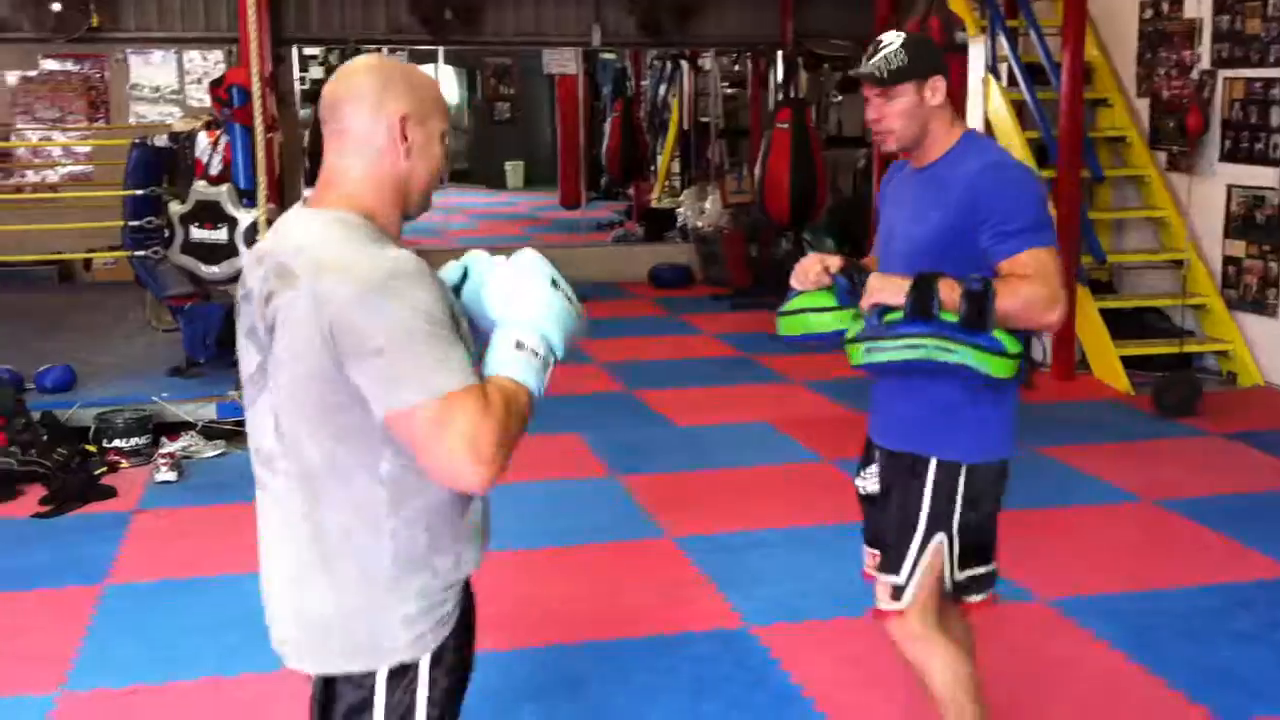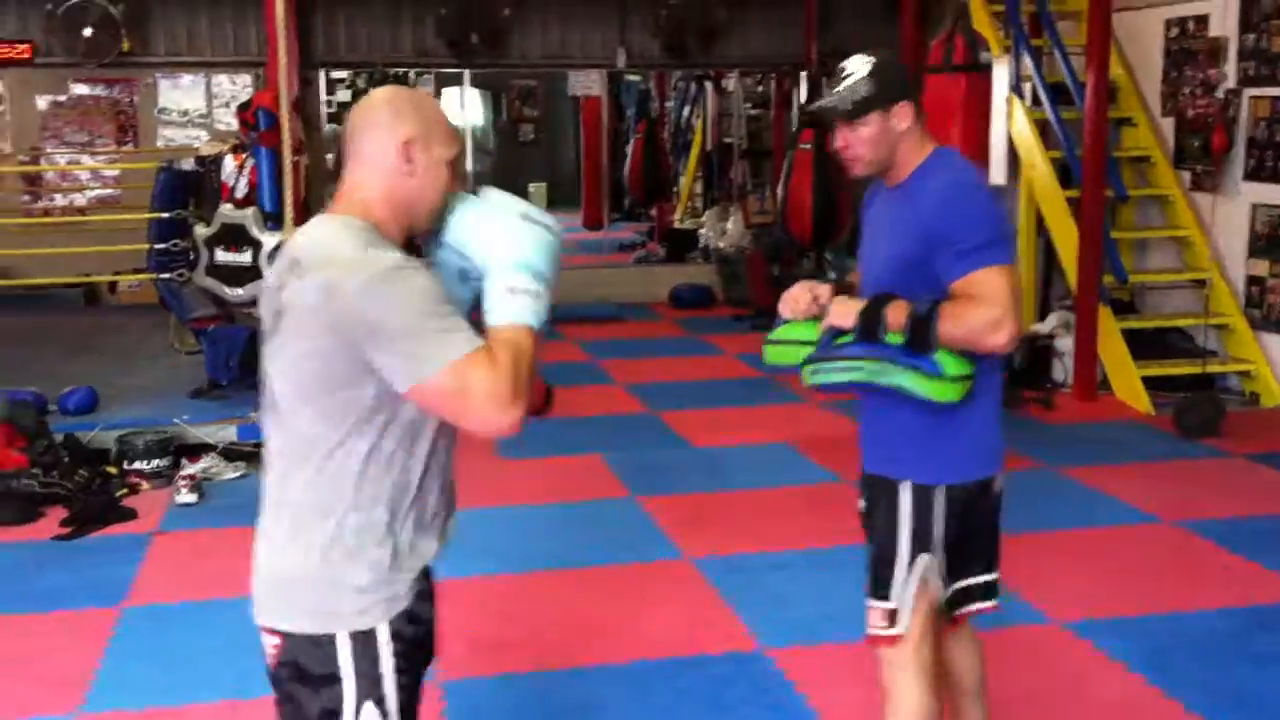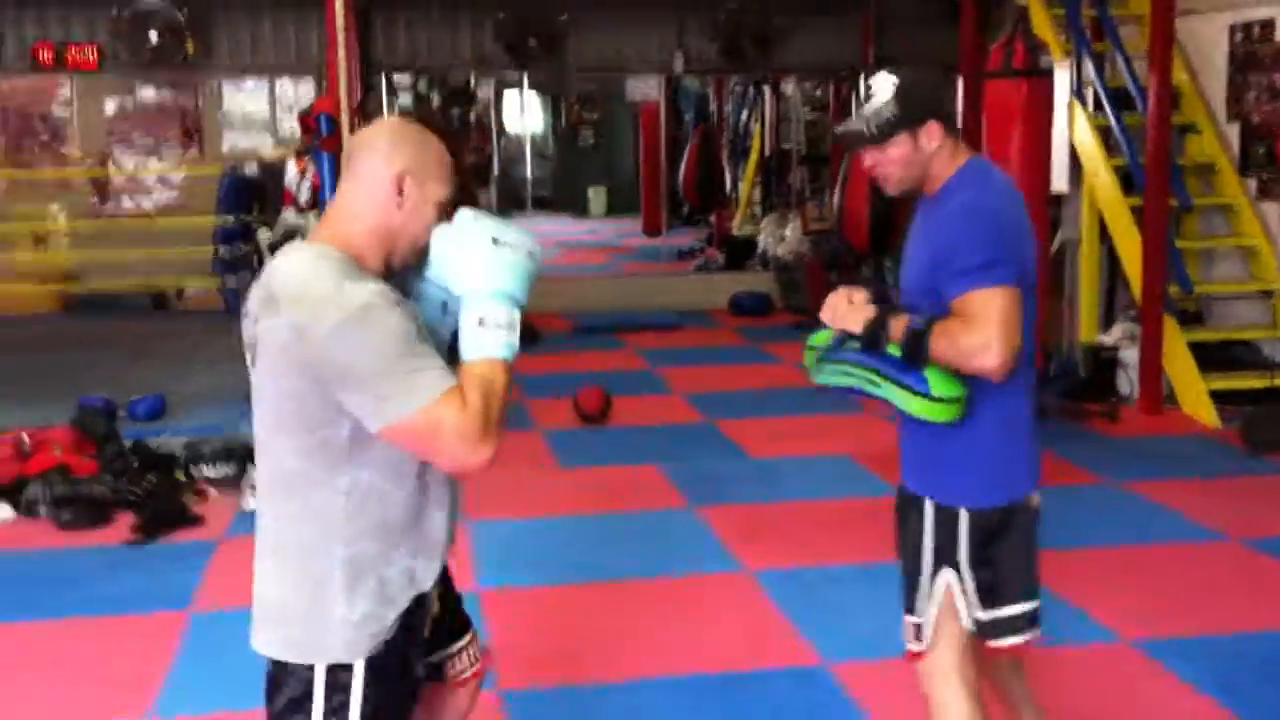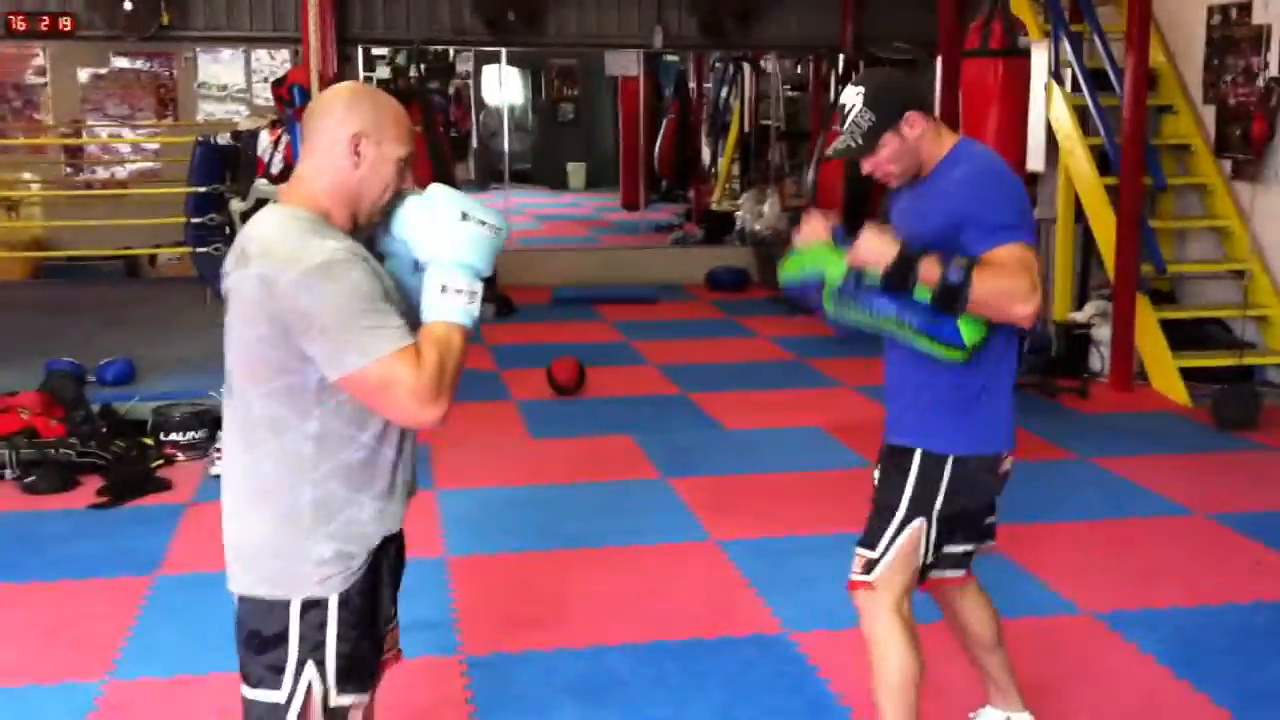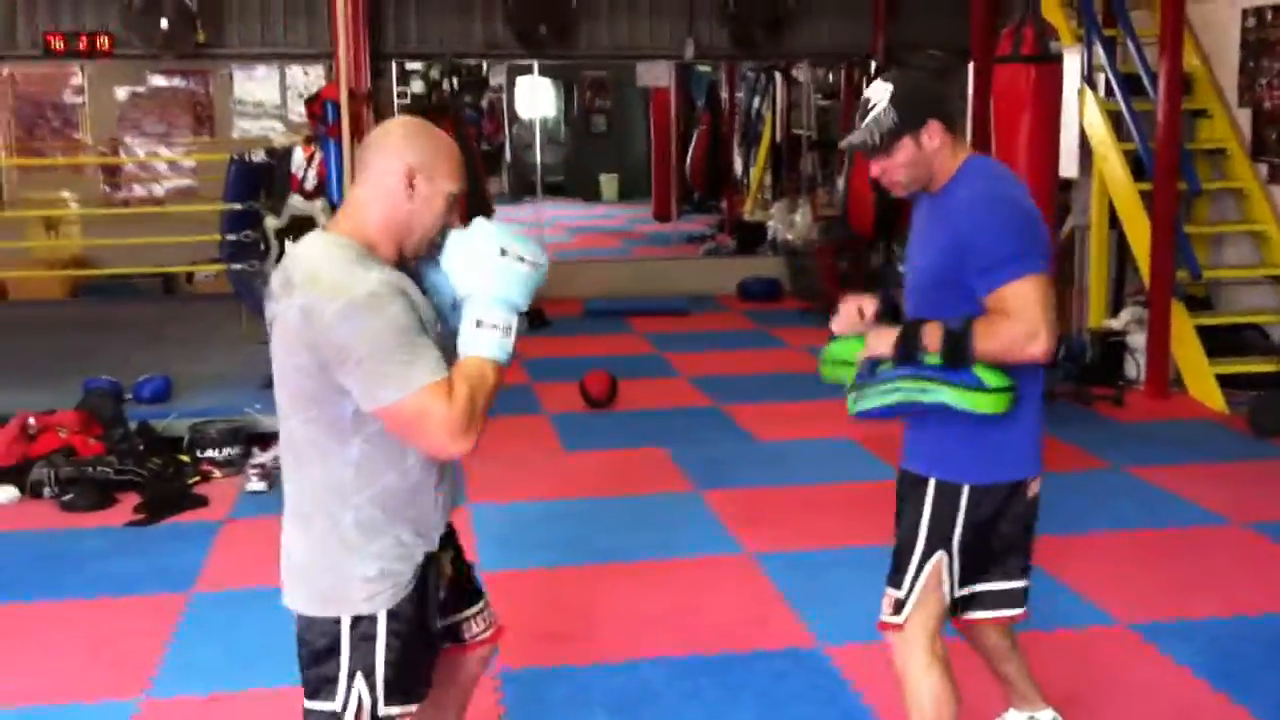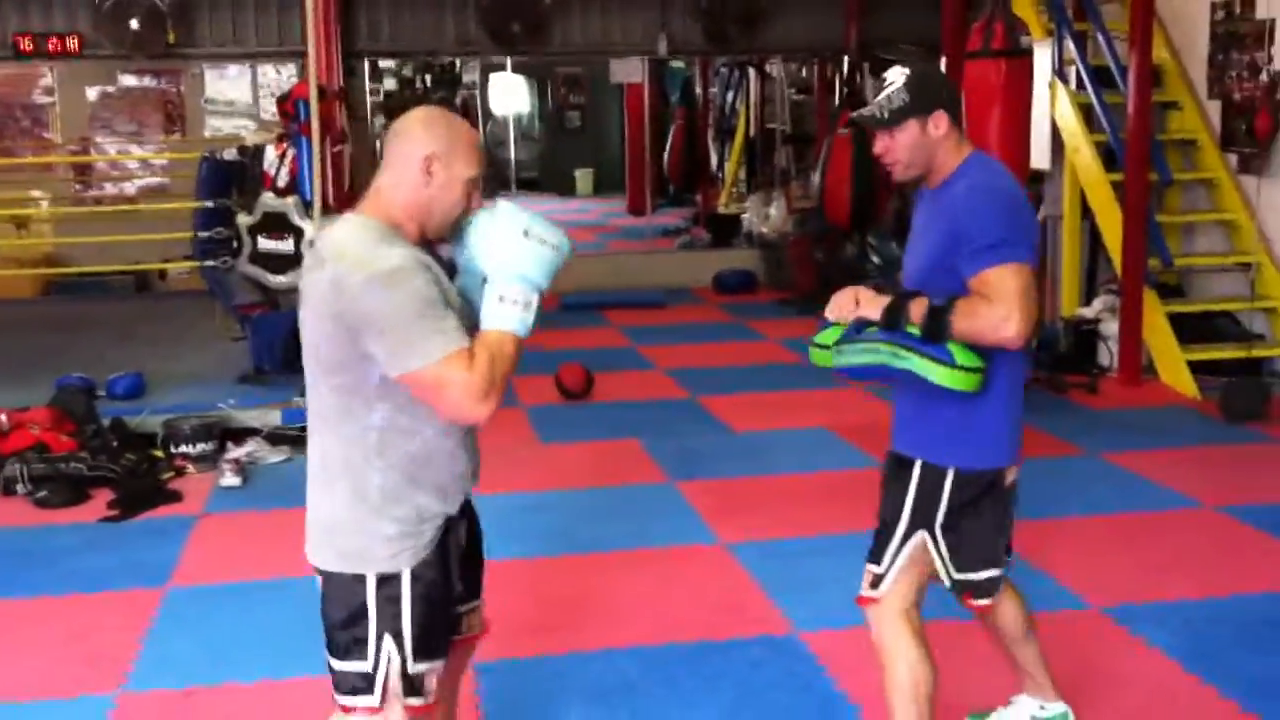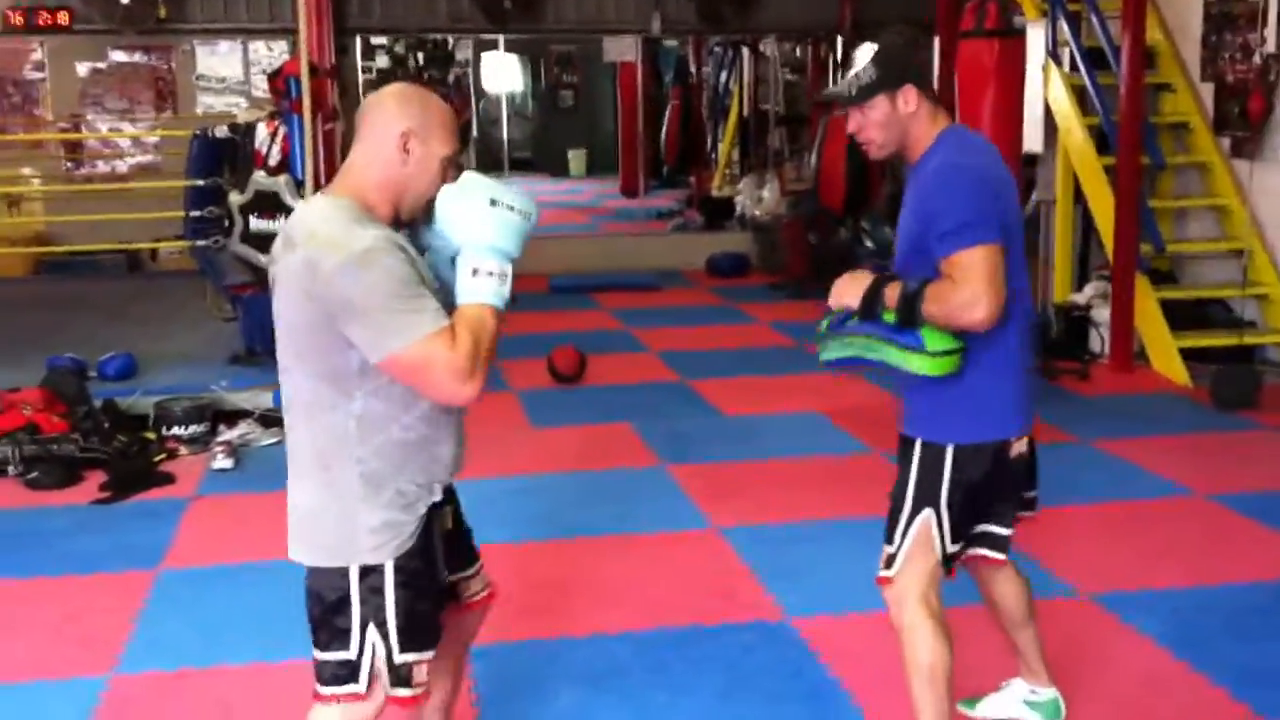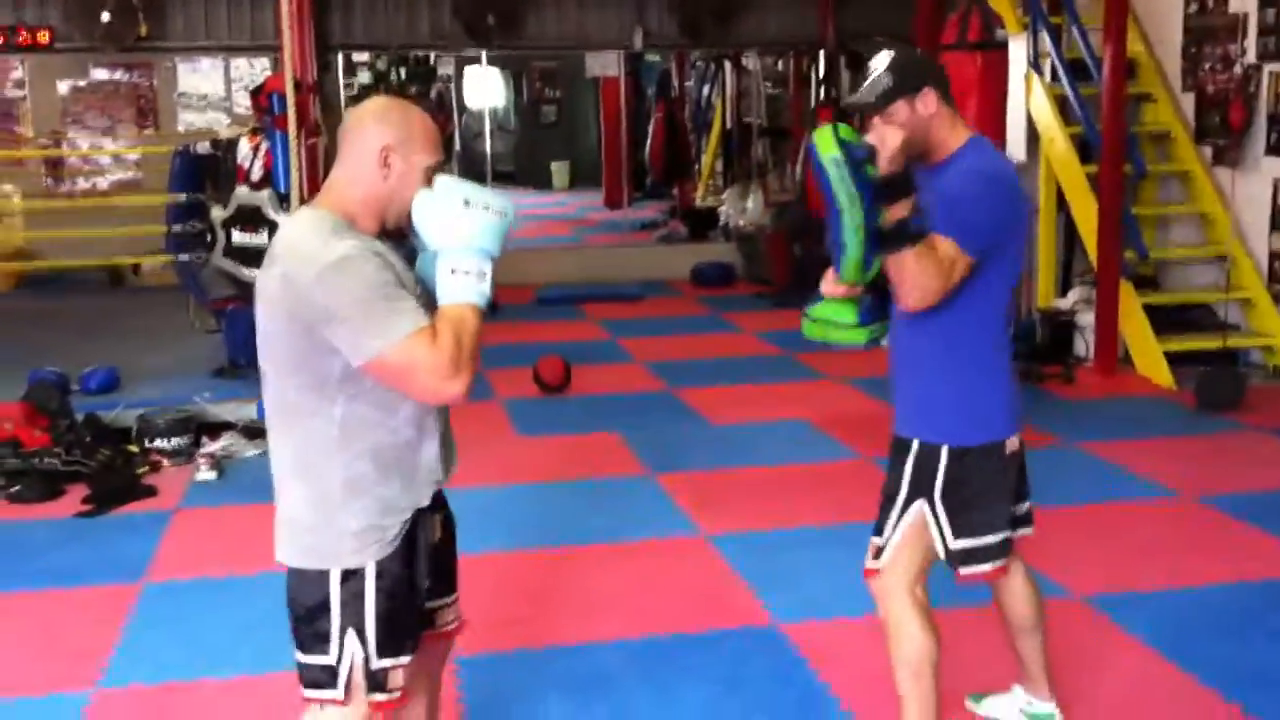
dt=0.4s
person 1, frame 1
left shoulder: (994, 180)
right shoulder: (897, 179)
left elbow: (1045, 302)
left wrist: (925, 293)
right wrist: (839, 270)
left hip: (953, 438)
right hip: (896, 425)
left knee: (907, 617)
right knee: (939, 603)
person 1, frame 2
left shoulder: (956, 197)
right shoulder: (883, 193)
left elbow: (996, 324)
left wrist: (878, 315)
right wrist: (830, 296)
left hip: (936, 453)
right hip: (907, 446)
left knee: (900, 640)
right knee: (942, 618)
person 1, frame 3
left shoulder: (972, 213)
right shoulder: (949, 198)
left elbow: (989, 348)
left wrist: (883, 324)
right wrist: (872, 305)
left hip: (966, 471)
right hip: (958, 461)
left knee: (941, 658)
right knee: (983, 625)
person 1, frame 4
left shoulder: (981, 182)
right shoulder: (913, 187)
left elbow: (1020, 299)
left wrist: (910, 260)
right wrist: (834, 247)
left hip: (951, 428)
right hip: (927, 420)
left knee: (880, 594)
right knee: (942, 574)
person 1, frame 5
left shoulder: (988, 206)
right shoulder: (940, 198)
left elbow: (1030, 334)
left wrist: (910, 340)
right wrist: (881, 311)
left hip: (971, 453)
right hip: (956, 446)
left knee: (912, 631)
right knee: (967, 603)
person 1, frame 6
left shoulder: (983, 198)
right shoulder: (938, 191)
left elbow: (1007, 318)
left wrist: (897, 309)
right wrist: (876, 301)
left hip: (953, 438)
right hip: (950, 428)
left knee: (888, 603)
right knee: (978, 576)
person 1, frame 7
left shoulder: (953, 176)
right shoulder: (950, 160)
left elbow: (976, 304)
left wrist: (883, 293)
right wrist: (883, 283)
left hip: (958, 414)
right hip: (988, 406)
left knee: (910, 587)
right knee: (982, 551)
person 1, frame 8
left shoulder: (980, 181)
right shoulder: (935, 172)
left elbow: (921, 289)
right elbow: (922, 272)
left wrist: (891, 187)
right wrist: (856, 277)
left hip: (951, 418)
right hip: (976, 409)
left knee: (894, 580)
right knee: (995, 557)
person 2, frame 1
left shoulder: (288, 248)
right shoulder: (377, 279)
right elbow: (472, 457)
left wrist: (450, 316)
right wrist: (529, 336)
left hip: (336, 579)
right hip: (380, 607)
person 2, frame 2
left shoulder: (321, 252)
right shoulder: (374, 278)
right elbow: (495, 406)
right wrist: (518, 276)
left hip: (362, 568)
right hip: (348, 587)
person 2, frame 3
left shoulder: (312, 277)
right shoulder: (347, 310)
left elbow: (402, 382)
right elbow: (469, 442)
left wrist: (448, 298)
right wrist: (492, 304)
right hip: (342, 612)
person 2, frame 4
left shoulder: (283, 235)
right shoulder: (315, 264)
left elbow: (368, 343)
right elbow: (422, 397)
left wrist: (411, 262)
right wrist: (456, 275)
left hip: (340, 529)
right hip: (309, 551)
person 2, frame 5
left shoulder: (332, 262)
right shoulder: (357, 295)
left elbow: (408, 372)
right elbow: (450, 431)
left wrist: (461, 296)
right wrist: (492, 312)
left hip: (401, 537)
right hip: (361, 567)
left knee: (464, 647)
person 2, frame 6
left shoulder: (365, 244)
right shoulder: (381, 269)
left elbow: (440, 352)
right elbow: (469, 397)
left wrist: (483, 279)
right wrist: (514, 293)
left hip: (421, 509)
right hip: (384, 530)
left knee: (445, 656)
person 2, frame 7
left shoulder: (339, 227)
right shoulder: (356, 252)
left elbow: (422, 341)
right elbow: (457, 377)
left wrist: (458, 255)
right wrist: (486, 264)
left hip: (406, 492)
right hip: (367, 517)
left knee: (460, 606)
person 2, frame 8
left shoulder: (344, 244)
right shoulder: (335, 262)
left elbow: (415, 348)
right elbow: (445, 376)
left wrist: (445, 258)
right wrist: (468, 264)
left hip: (399, 502)
right hip: (354, 528)
left knee: (422, 649)
